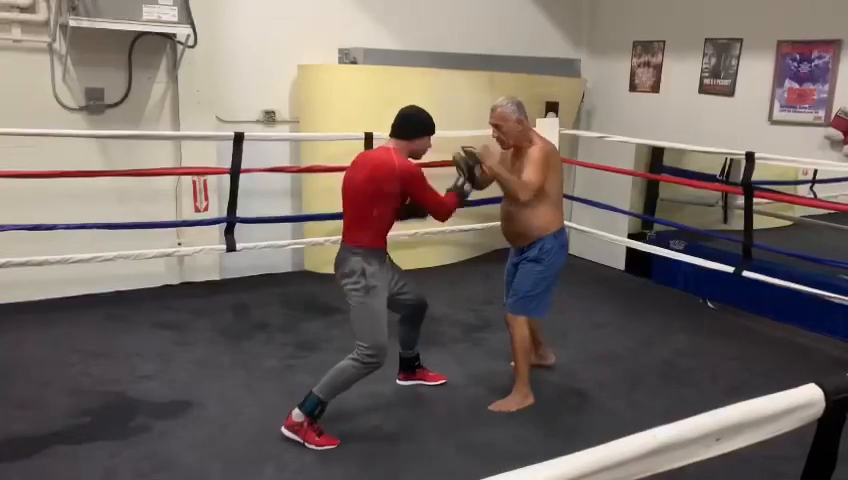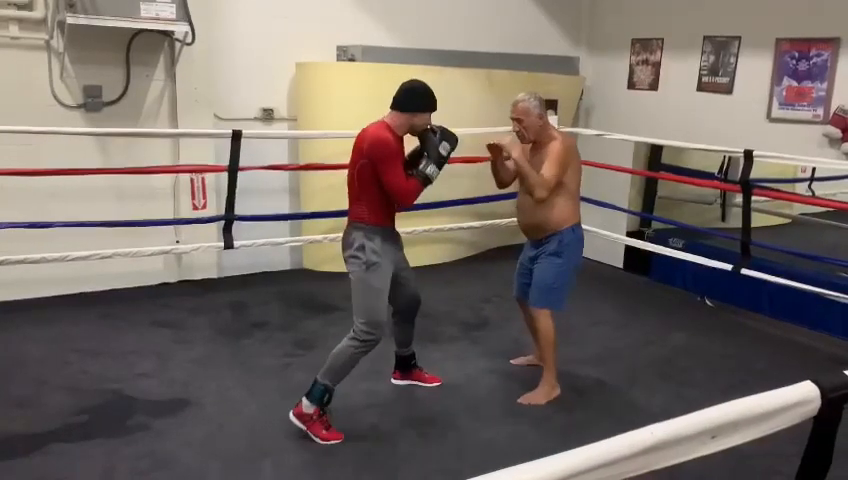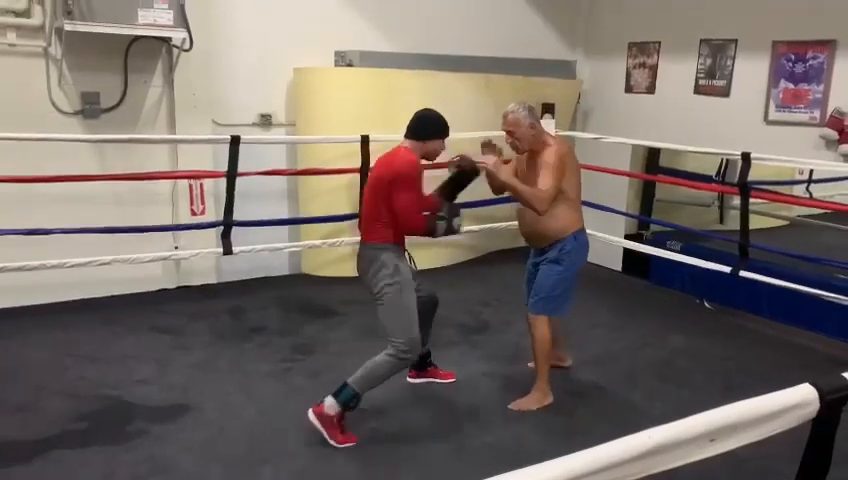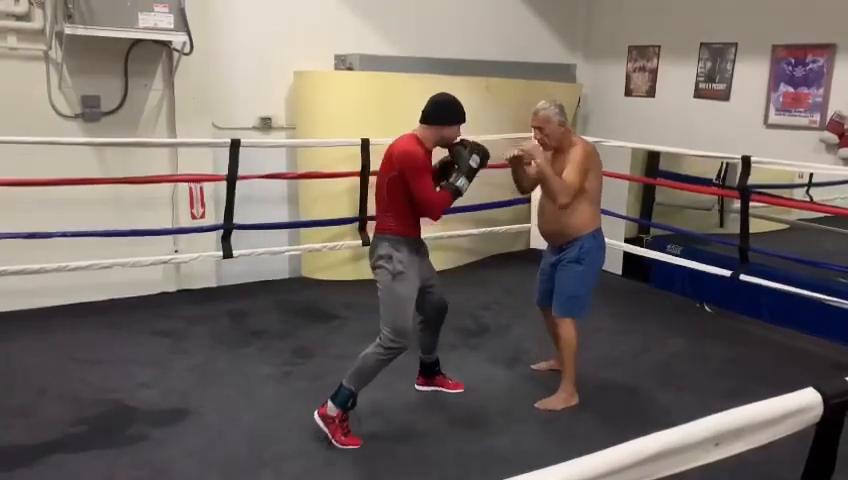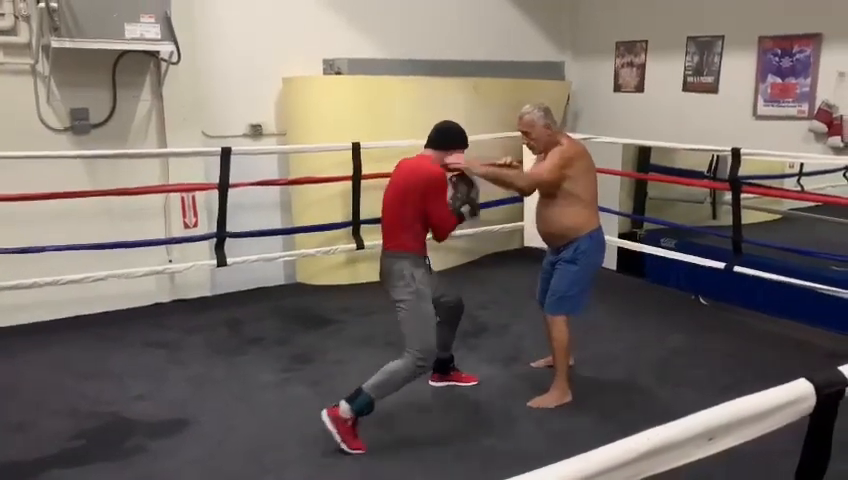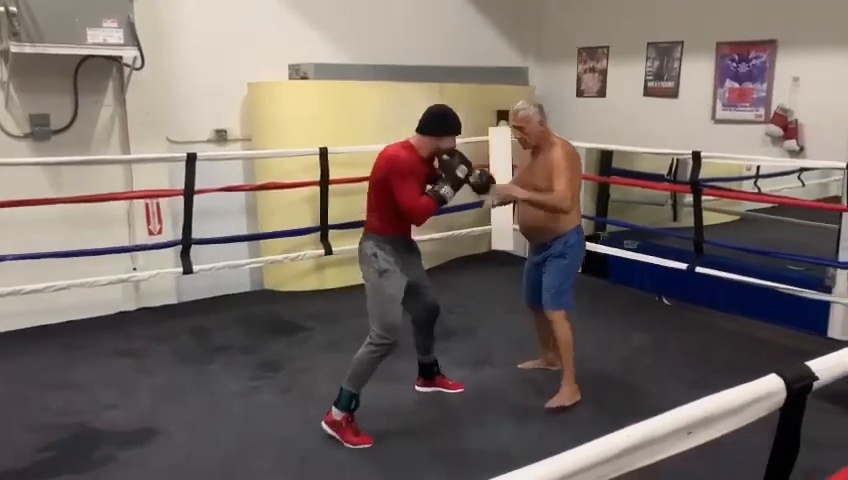
dt=0.7s
person 1, frame 1
left shoulder: (367, 159)
right shoulder: (402, 168)
right elbow: (442, 211)
left wrist: (407, 207)
right wrist: (465, 182)
left hip: (375, 258)
right hip: (361, 264)
left knee: (414, 304)
right knee: (371, 354)
left ankle: (409, 369)
right ankle: (300, 418)
person 1, frame 2
left shoulder: (389, 136)
right shoulder: (379, 140)
left elbow: (397, 175)
right elbow: (404, 196)
left wrist: (423, 152)
right wrist: (433, 160)
left hip: (386, 237)
right hip: (367, 241)
left knee: (409, 301)
right knee: (368, 331)
left ankle: (405, 368)
right ankle: (309, 407)
person 1, frame 3
left shoulder: (392, 159)
right shoulder: (408, 165)
left elbow: (420, 206)
right elbow: (409, 221)
left wrist: (455, 181)
right wrist: (442, 225)
left hip: (384, 253)
right hip: (385, 258)
left knee: (426, 300)
right knee: (401, 349)
left ankle: (421, 367)
right ankle: (330, 410)
person 1, frame 4
left shoulder: (421, 149)
right shoulder: (407, 152)
left elbow: (427, 179)
right elbow: (433, 208)
left wrist: (454, 163)
right wrist: (464, 172)
left hip: (412, 245)
right hip: (393, 249)
left knee: (436, 306)
right knee: (395, 338)
left ankle: (429, 374)
right ankle: (334, 410)
person 1, frame 5
left shoulder: (407, 167)
right shoulder: (433, 174)
right elbow: (442, 229)
left wrist: (458, 200)
right wrist: (462, 202)
left hip: (406, 262)
right hip: (405, 266)
left knee: (451, 306)
right knee: (419, 356)
left ankle: (444, 369)
right ankle: (344, 413)
person 1, frame 6
left shoulder: (424, 157)
right shoulder: (397, 158)
left elbow: (431, 180)
right elbow: (416, 212)
left wrist: (467, 175)
right wrist: (450, 183)
left hip: (404, 246)
right hip: (381, 251)
left knee: (427, 309)
right knee: (385, 336)
left ankle: (428, 376)
right ankle: (339, 414)
person 2, frame 1
left shoulder: (539, 151)
right shoulder: (508, 149)
left elbow: (524, 196)
right elbow: (481, 182)
left wrist: (496, 163)
right wrist: (476, 164)
left hip: (545, 247)
right hip: (522, 245)
left knee: (516, 313)
right knee: (522, 306)
left ankle: (522, 392)
right ankle: (542, 353)
person 2, frame 2
left shoulder: (559, 146)
right shoulder: (528, 145)
left elbow: (541, 191)
right elbow: (504, 182)
left wrist: (517, 157)
right wrist: (498, 158)
left hip: (561, 240)
right hip: (536, 239)
left knee: (541, 307)
right knee: (524, 298)
left ankle: (549, 384)
right ankle: (541, 353)
person 2, frame 3
left shoulder: (554, 153)
right shoulder: (523, 153)
left elbow: (540, 204)
right elbow: (499, 189)
left wrist: (506, 174)
right wrist: (493, 163)
left hip: (564, 247)
right hip: (541, 246)
left knee: (537, 314)
right knee: (540, 307)
left ankle: (541, 391)
right ankle: (558, 354)
person 2, frame 4
left shoulder: (581, 152)
right shoulder: (548, 152)
left elbow: (562, 196)
right elbow: (526, 188)
left wrist: (538, 162)
right wrist: (519, 166)
left hip: (582, 247)
right hip: (556, 245)
left knee: (564, 316)
right knee: (546, 305)
left ankle: (568, 391)
right ankle: (561, 359)
person 2, frame 5
left shoulder: (567, 153)
right shoulder: (549, 153)
left elbow: (525, 183)
right elbow: (526, 186)
left wrist: (476, 168)
right wrist: (508, 171)
left hip: (582, 246)
right hip: (560, 245)
left knee: (556, 313)
right knee: (548, 305)
left ankle: (560, 389)
right ankle: (561, 356)
person 2, frame 6
left shoulder: (560, 153)
right shoulder: (531, 152)
left elbow: (564, 203)
right elbow: (522, 190)
left wrist: (519, 192)
right wrist: (505, 191)
left hip: (563, 244)
right hip: (538, 244)
left knee: (555, 312)
right knee: (536, 305)
left ankle: (569, 387)
right ankle: (549, 357)
